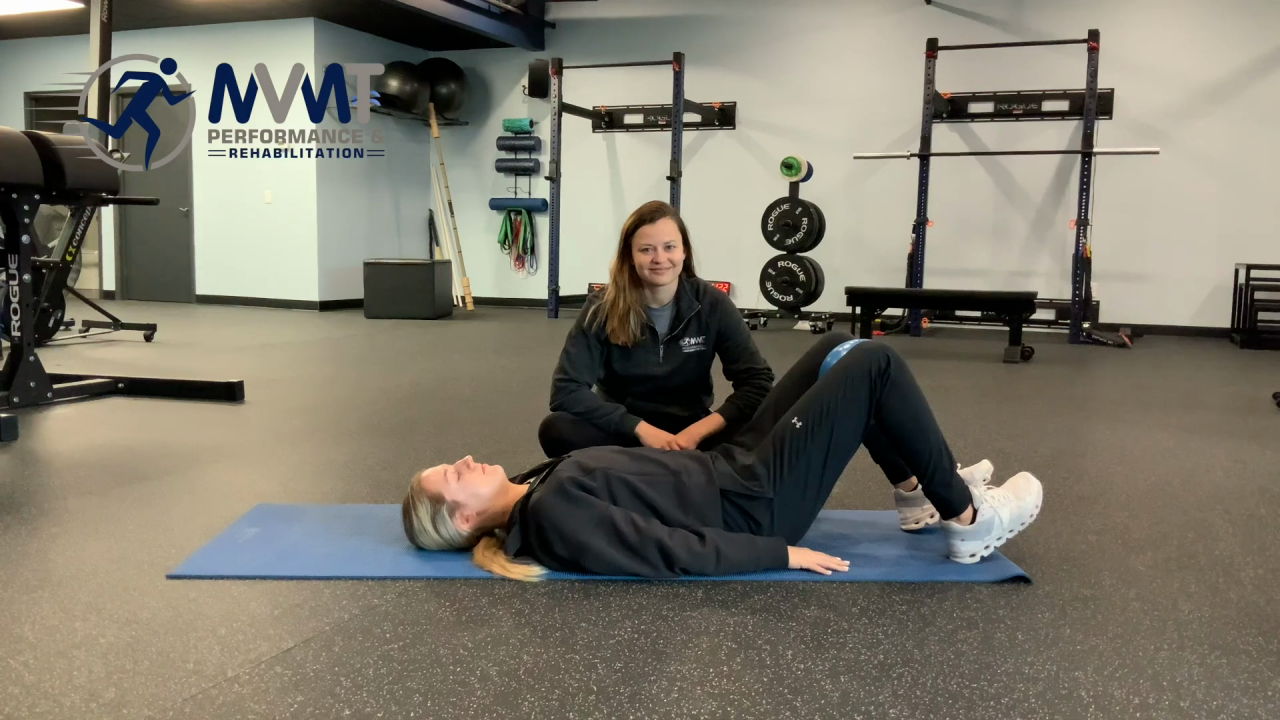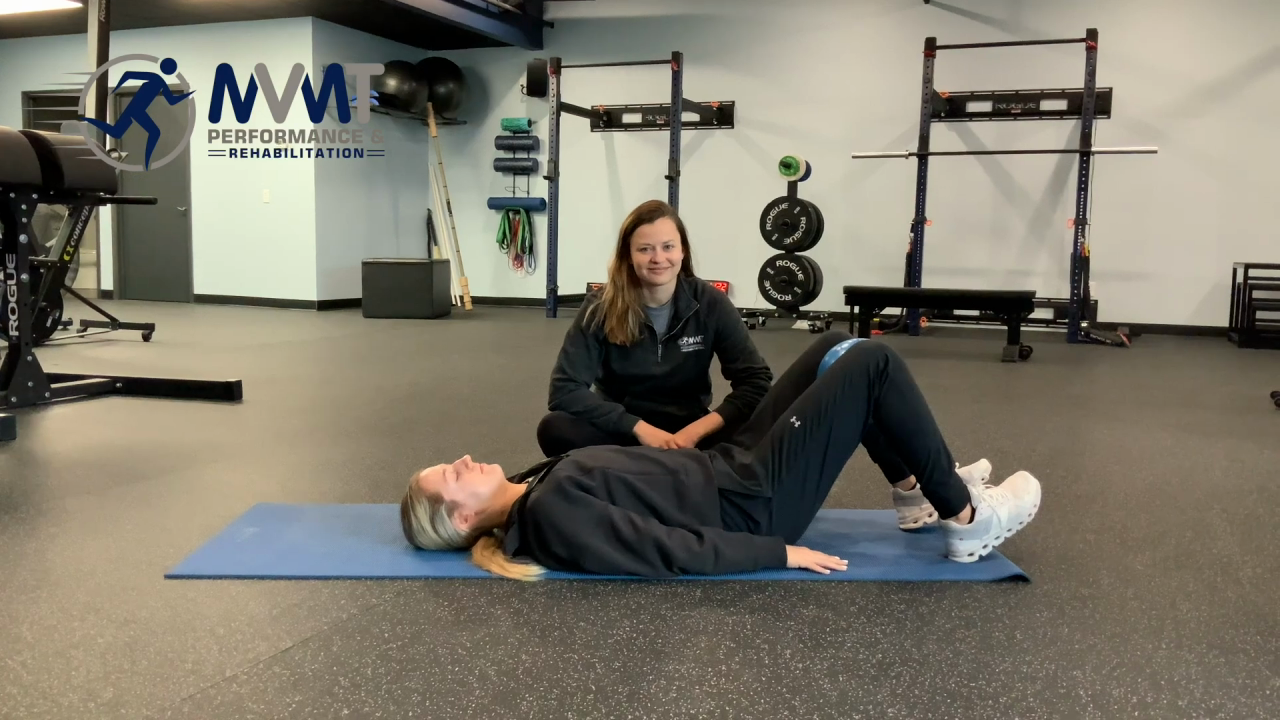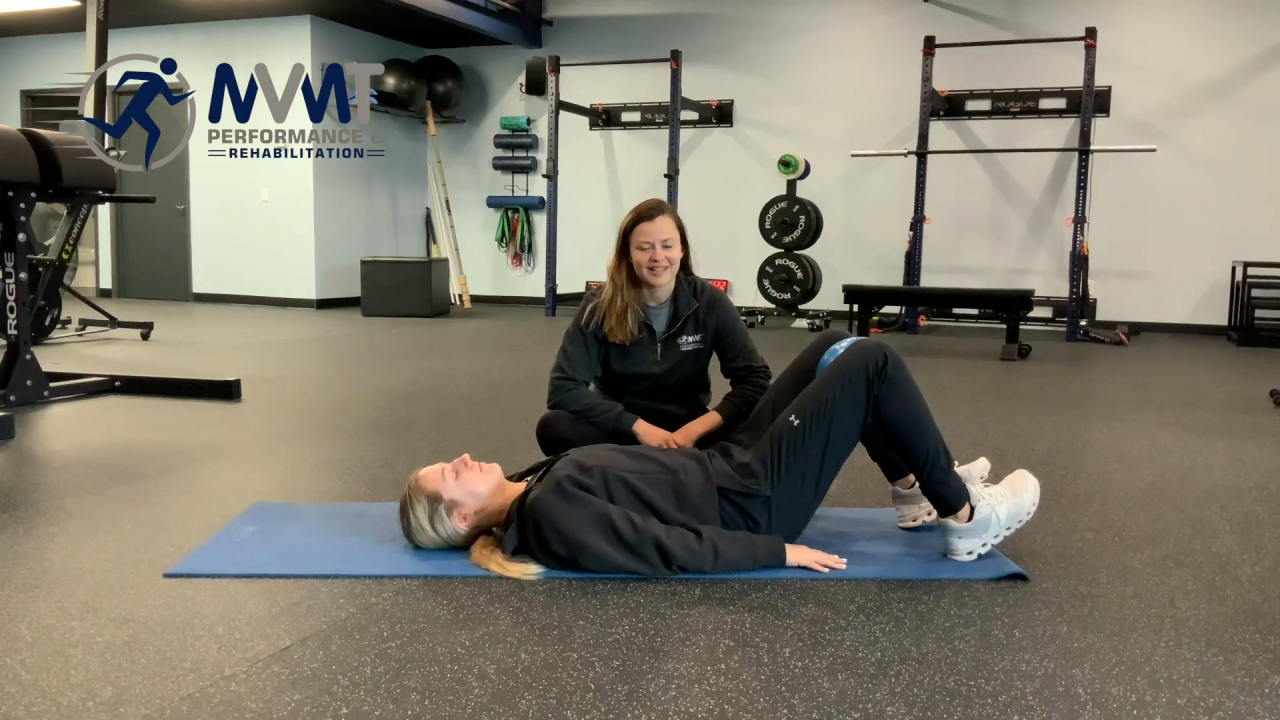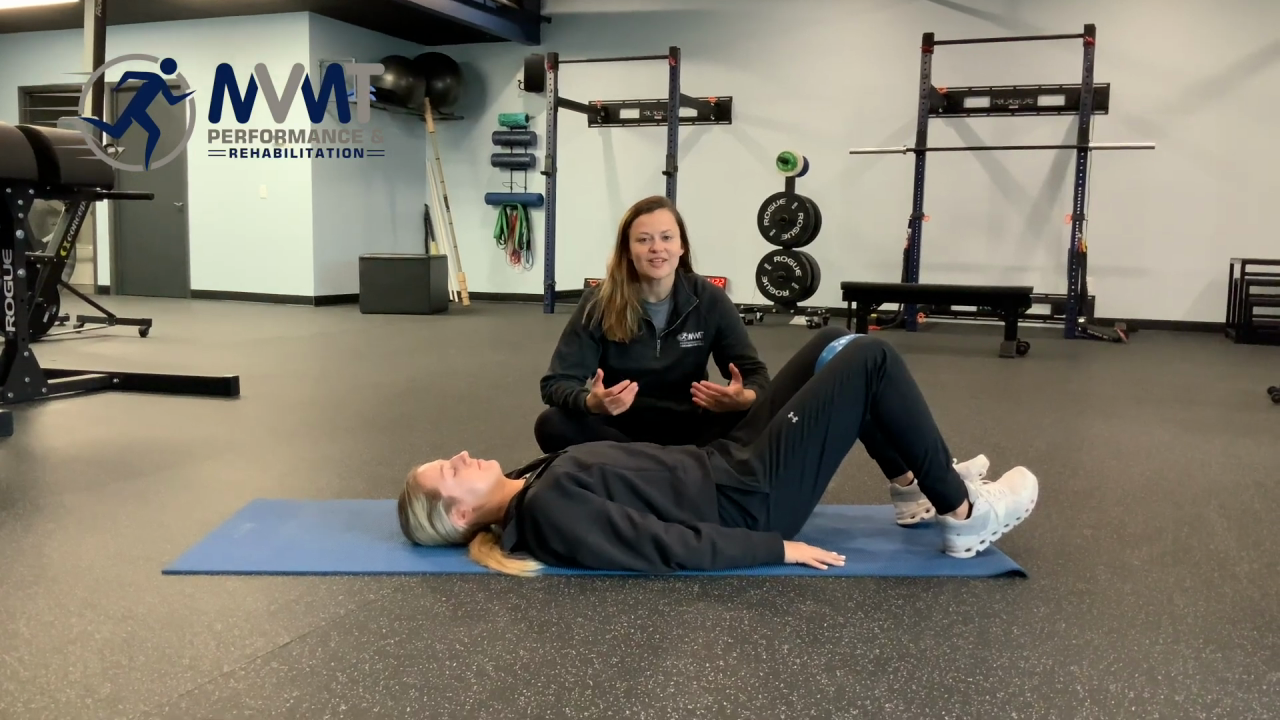
dt=0.5s
person 1, frame 1
left shoulder: (536, 485)
right shoulder: (551, 515)
right elbow: (674, 551)
right wrist: (782, 554)
left hip: (727, 468)
right hip: (754, 503)
left knee: (840, 348)
right knee: (875, 363)
left ankle: (924, 489)
right ankle: (966, 519)
person 1, frame 2
left shoulder: (536, 484)
right shoulder: (550, 515)
right elbow: (674, 550)
right wrist: (781, 552)
left hip: (728, 469)
right hip: (753, 503)
left knee: (839, 347)
right knee: (874, 363)
left ankle: (923, 489)
right ankle: (965, 519)
person 1, frame 3
left shoulder: (534, 486)
right shoulder: (549, 515)
right elbow: (674, 550)
right wrist: (780, 552)
left hip: (726, 467)
right hip: (751, 504)
left knee: (837, 345)
right knee: (873, 362)
left ankle: (920, 488)
right ankle: (964, 517)
person 1, frame 4
left shoulder: (532, 482)
right shoulder: (548, 512)
right elbow: (673, 547)
right wrist: (778, 549)
left hip: (725, 466)
right hip: (752, 500)
left knee: (837, 343)
right knee: (872, 360)
left ankle: (917, 487)
right ankle: (963, 515)
person 2, frame 1
left shoulder: (712, 304)
right shoulder: (604, 308)
left elbow: (758, 382)
right elbow: (566, 390)
left wrist: (696, 433)
right wrist: (642, 429)
left hip: (688, 432)
right hip: (624, 432)
right knee: (556, 430)
person 2, frame 2
left shoulder: (711, 303)
right shoulder: (602, 307)
left elbow: (757, 381)
right elbow: (564, 389)
left wrist: (695, 432)
right wrist: (640, 428)
left hip: (687, 431)
right hip: (623, 431)
right knee: (554, 429)
person 2, frame 3
left shoulder: (710, 302)
right shoulder: (601, 305)
left elbow: (756, 380)
right elbow: (563, 389)
left wrist: (693, 431)
right wrist: (640, 427)
left hip: (686, 430)
right hip: (622, 432)
right knee: (553, 428)
person 2, frame 4
left shoulder: (710, 299)
right shoulder: (600, 302)
left elbow: (755, 374)
right elbow: (555, 383)
left wrist: (743, 399)
right wrist: (590, 402)
left hip: (687, 428)
right hip: (619, 429)
right knee: (551, 425)
